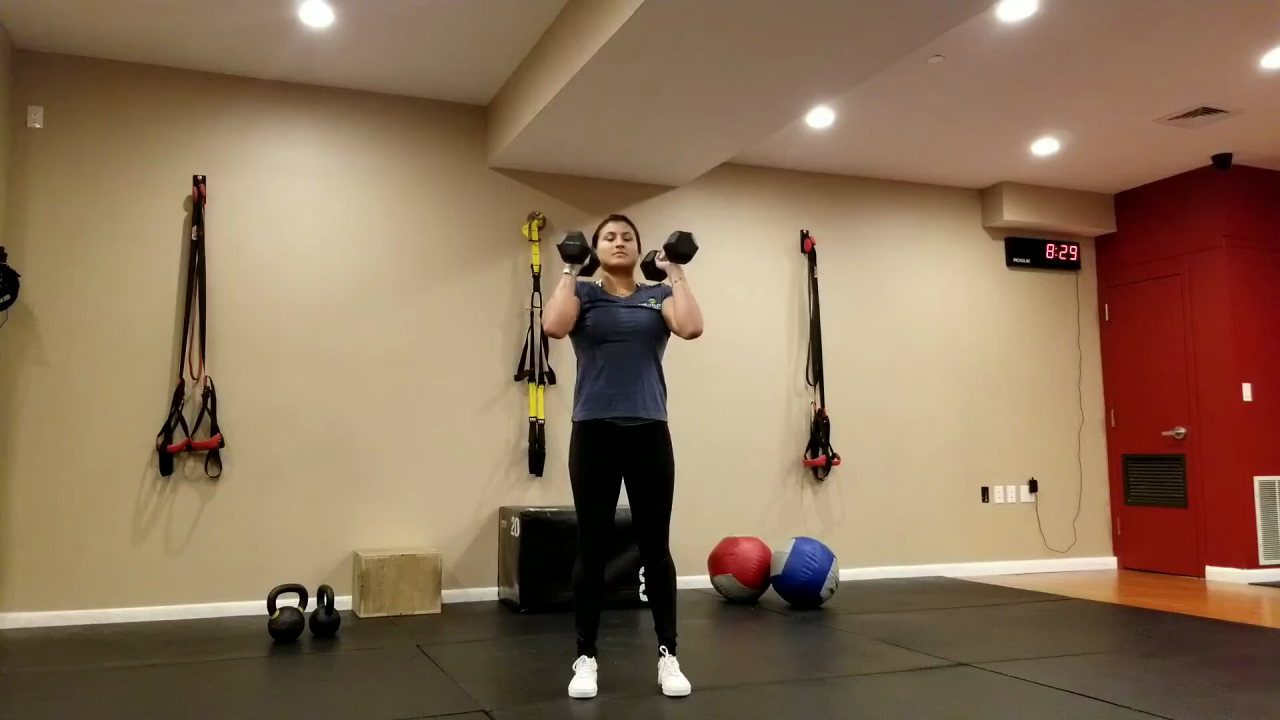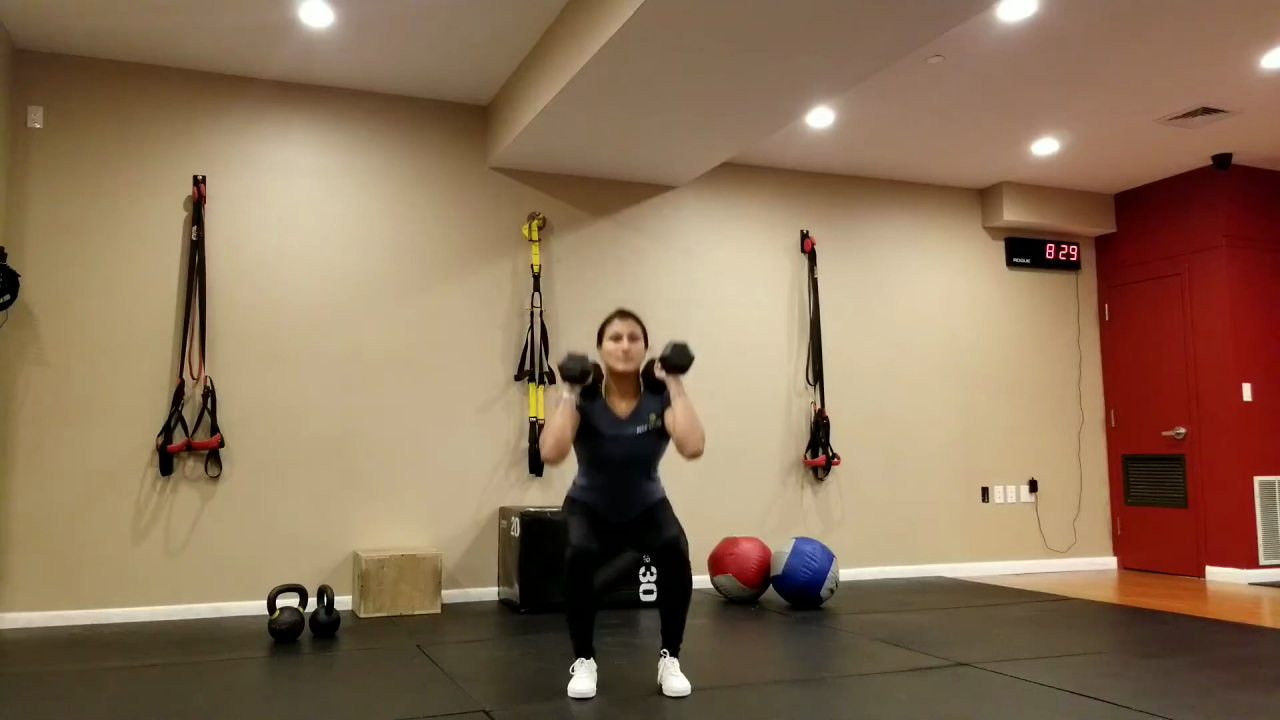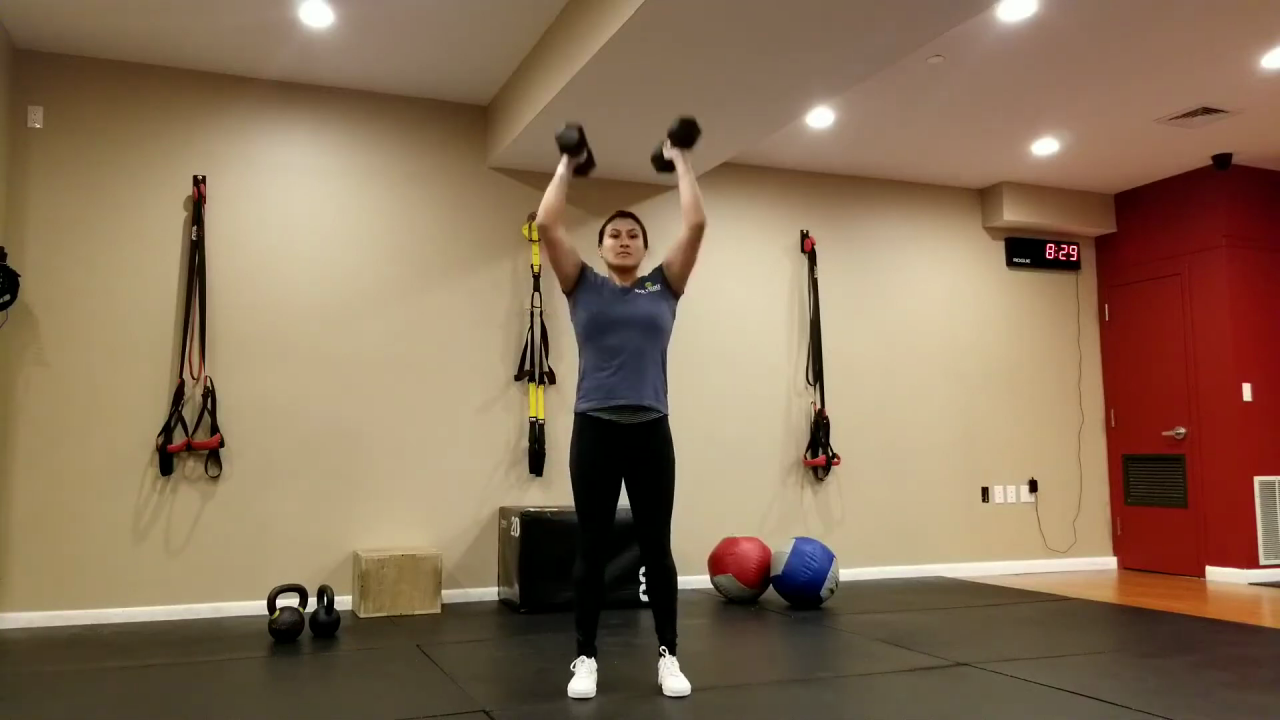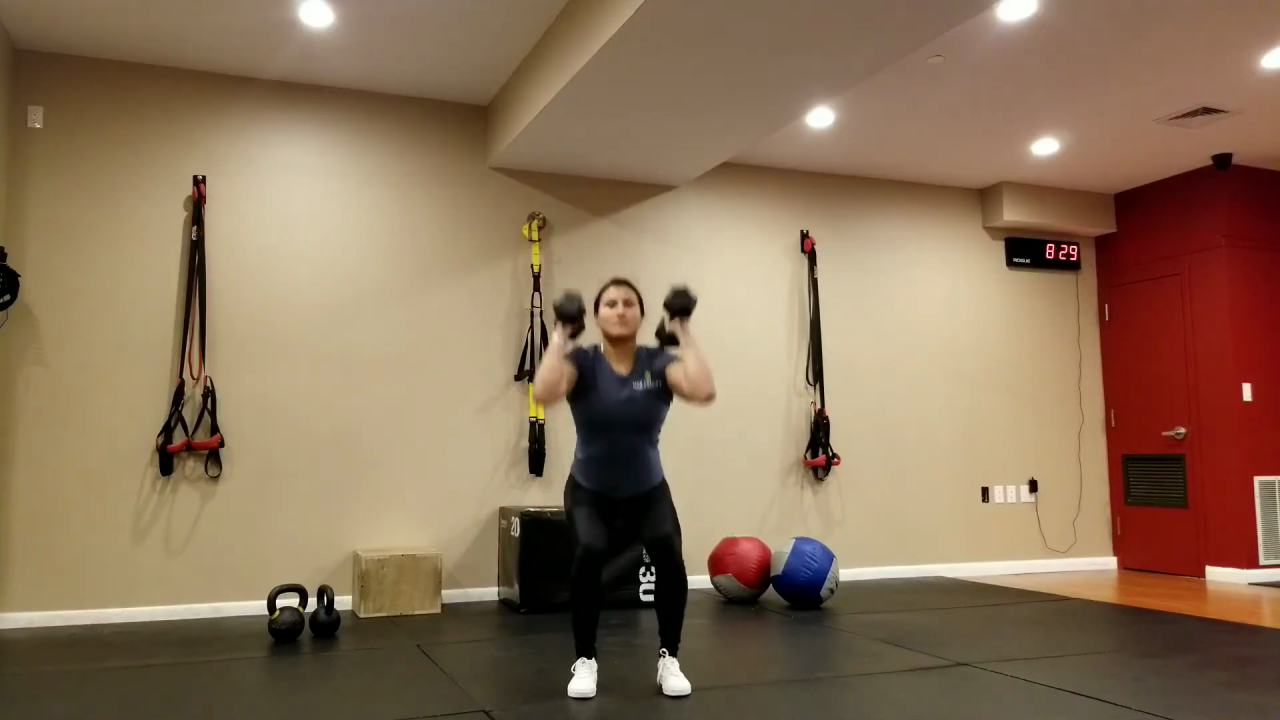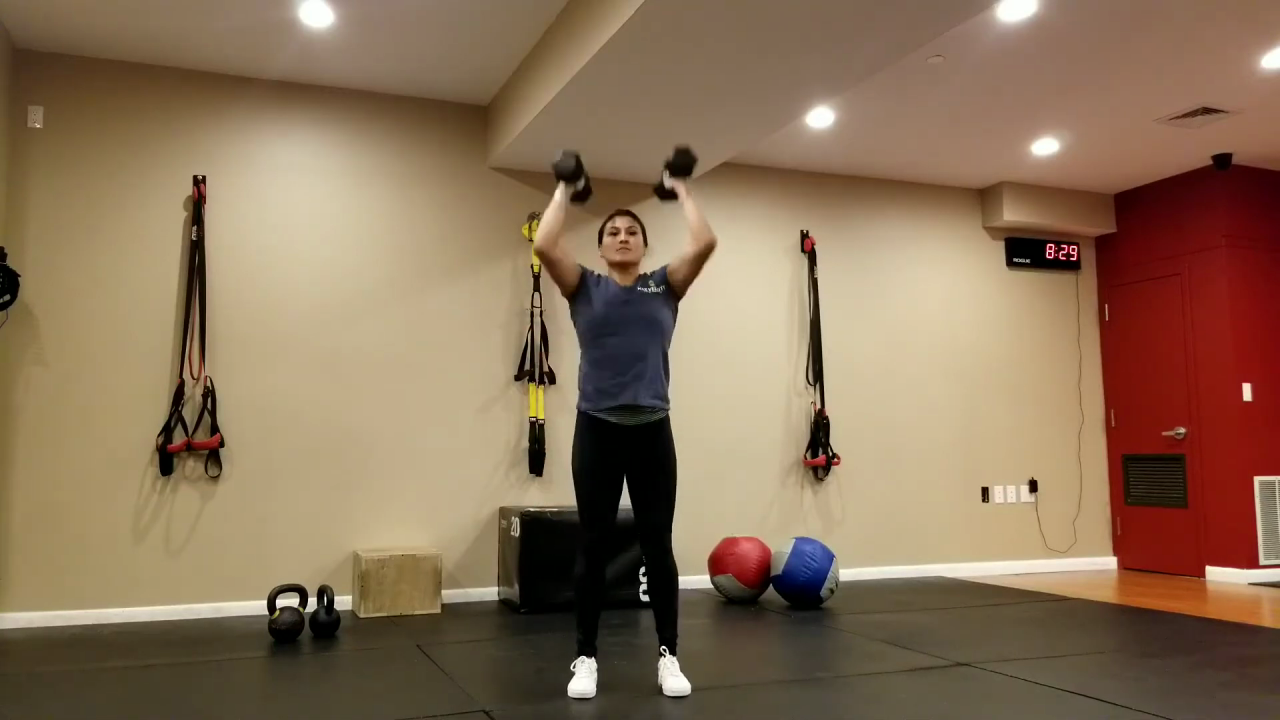
dt=1s
person 1, frame 1
left shoulder: (658, 296)
right shoulder: (583, 296)
left elbow: (691, 327)
right elbow: (554, 326)
left wrist: (676, 272)
right wrist: (570, 271)
left hip: (649, 433)
right hip: (594, 432)
left knee: (655, 545)
right knee: (592, 546)
left ankle: (668, 656)
right ankle: (586, 658)
person 1, frame 2
left shoulder: (661, 398)
right shoulder: (583, 400)
left elbow: (693, 448)
right elbow: (551, 454)
left wrist: (676, 385)
right wrist: (570, 391)
left hip: (646, 509)
right hip: (591, 509)
left knee: (674, 551)
right knee: (579, 556)
left ankle: (669, 658)
right ankle: (584, 660)
person 1, frame 3
left shoulder: (662, 288)
right shoulder: (584, 287)
left elbow: (695, 225)
right elbow: (547, 224)
left wrist: (680, 165)
right wrist: (565, 168)
left hip: (650, 430)
right hip: (595, 429)
left knee: (656, 546)
right knee: (592, 547)
left ankle: (668, 657)
right ankle: (585, 659)
person 1, frame 4
left shoulder: (660, 362)
right shoulder: (580, 361)
left elbow: (705, 391)
right elbow: (543, 393)
left wrist: (685, 336)
right wrist: (560, 337)
left hip: (646, 491)
right hip: (590, 490)
left knee: (668, 553)
right knee: (589, 554)
left ankle: (668, 658)
right ankle: (585, 660)
person 1, frame 5
left shoulder: (662, 286)
right shoulder: (586, 287)
left elbow: (705, 244)
right elbow: (545, 246)
left wrist: (683, 193)
right wrist: (564, 193)
left hip: (651, 427)
right hip: (596, 427)
left knee: (658, 543)
right knee: (593, 544)
left ankle: (668, 656)
right ankle: (585, 658)
